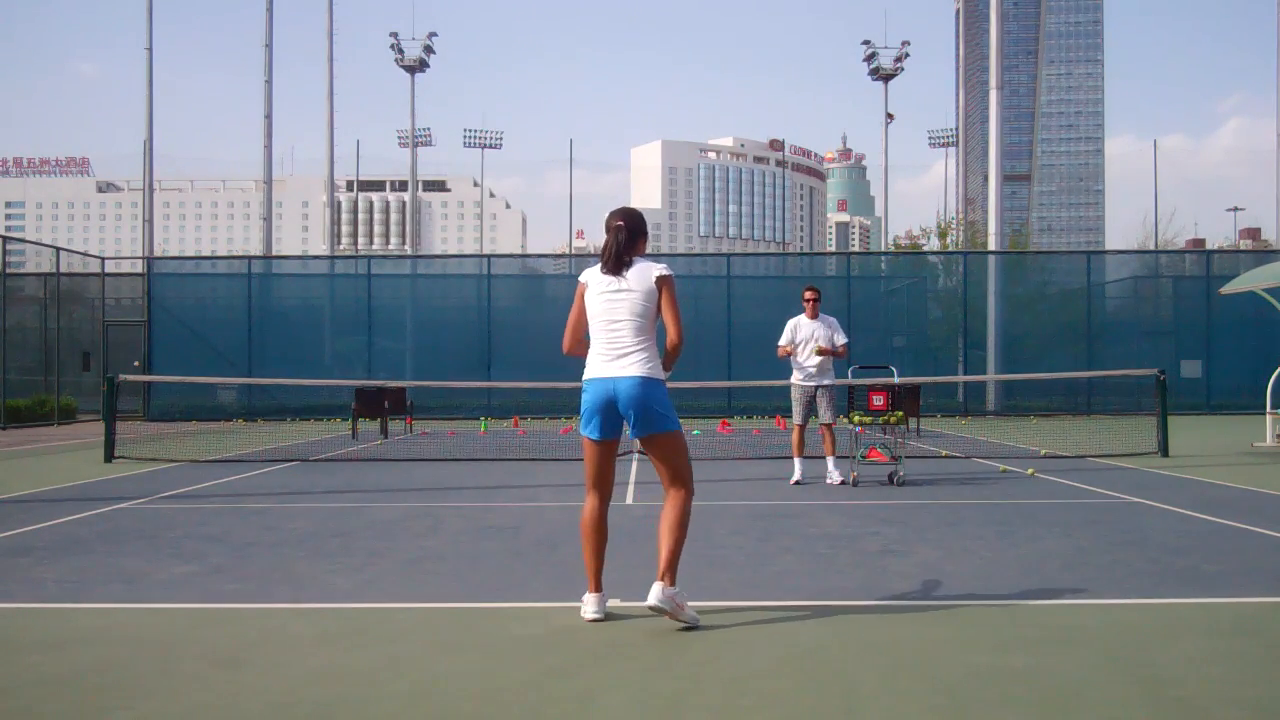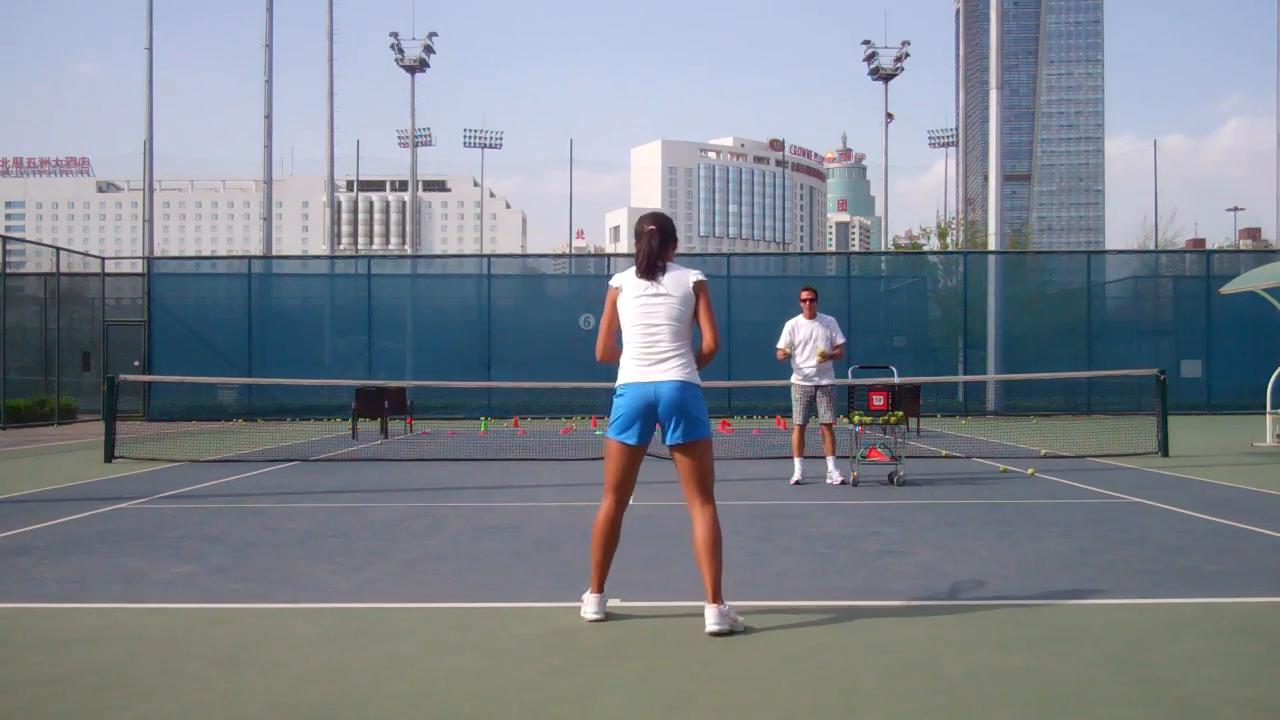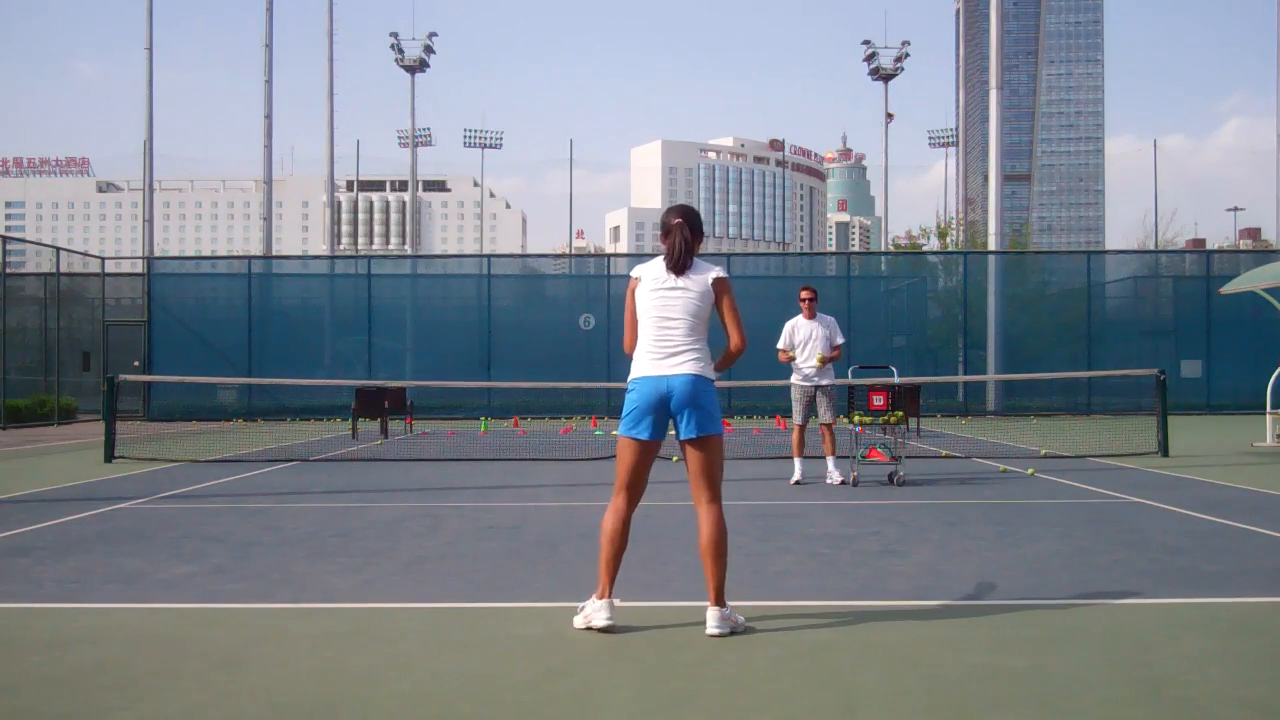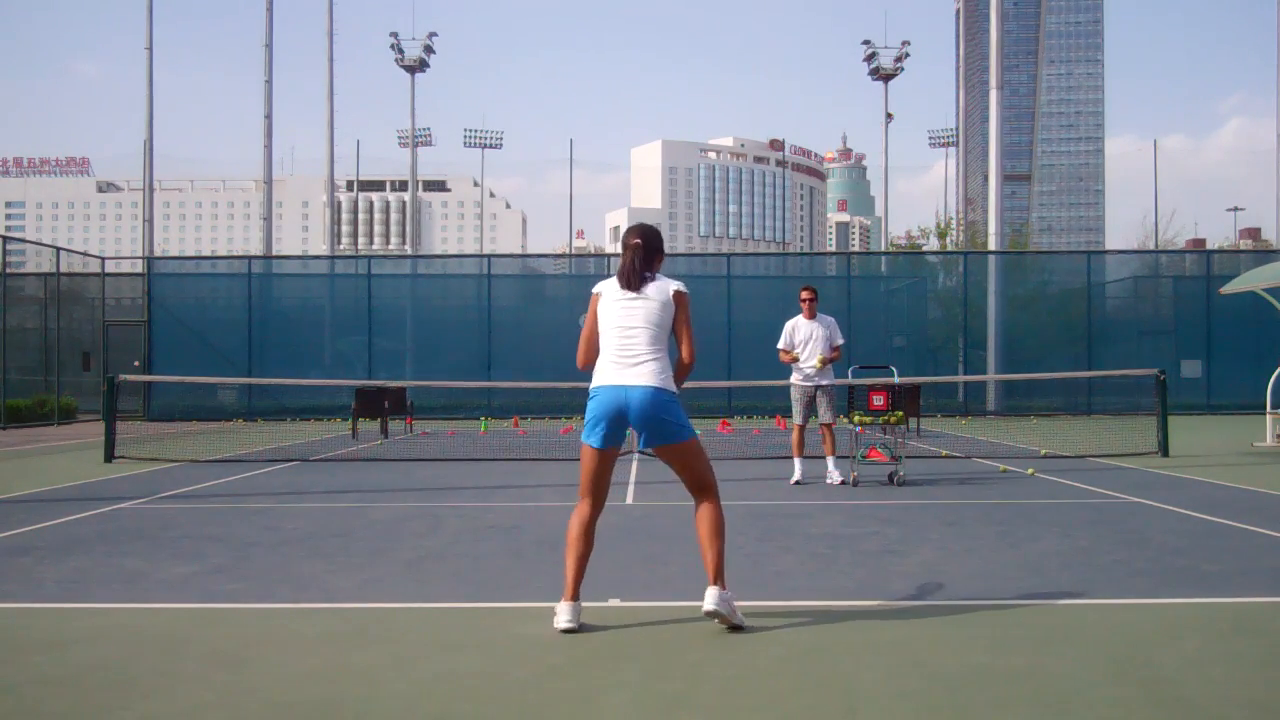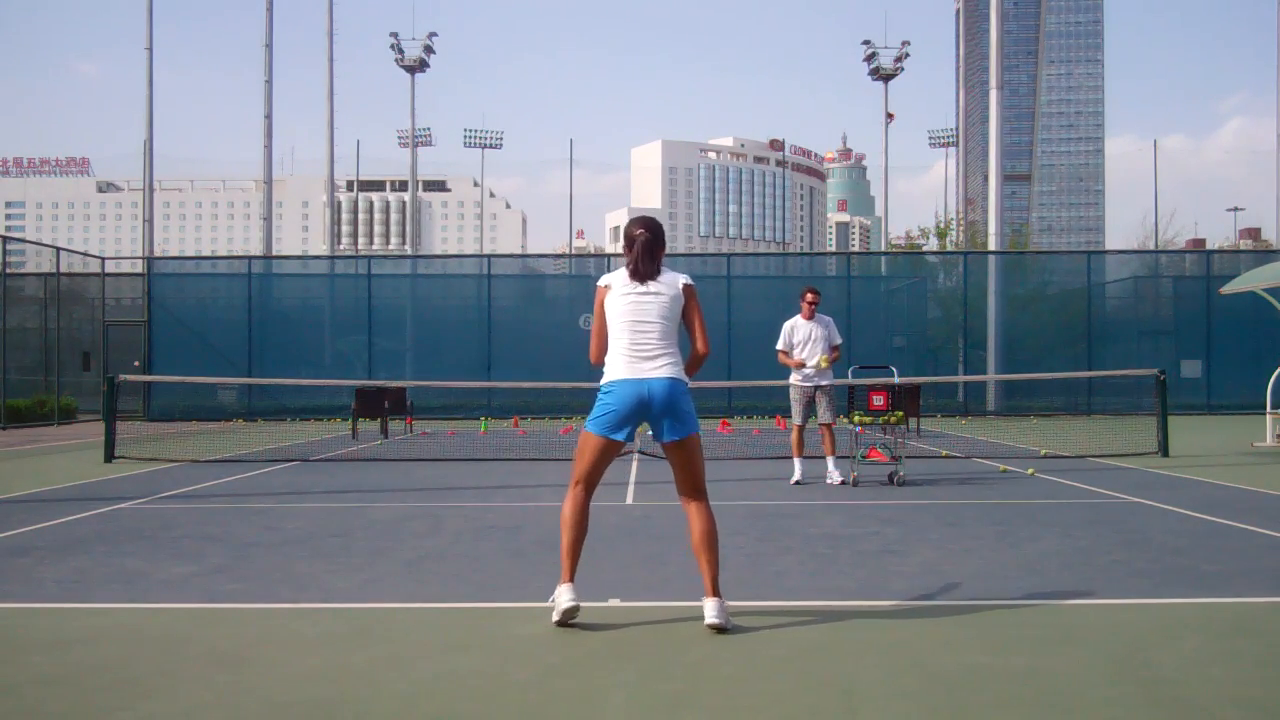
dt=0.4s
person 1, frame 1
left shoulder: (588, 278)
right shoulder: (657, 273)
left elbow: (570, 345)
right elbow: (675, 335)
left hip: (596, 384)
right hip: (642, 384)
left knee: (596, 496)
right knee: (679, 487)
left ankle: (594, 596)
right ankle: (665, 584)
person 1, frame 2
left shoulder: (620, 283)
right shoulder: (692, 279)
left elbow: (603, 352)
right elbow: (711, 343)
left hip: (632, 391)
right hip: (680, 391)
left knee: (613, 500)
right knee: (701, 503)
left ankle: (595, 596)
right ankle: (715, 607)
person 1, frame 3
left shoulder: (640, 275)
right shoulder: (714, 276)
left elbow: (630, 345)
right elbow: (737, 342)
left hip: (644, 385)
right hip: (693, 385)
left knee: (622, 500)
right knee: (708, 501)
left ankle: (602, 602)
right ankle: (717, 610)
person 1, frame 4
left shoulder: (601, 291)
right shoulder: (674, 290)
left elbow: (583, 360)
right elbow: (687, 357)
left hip: (604, 394)
right hip: (654, 396)
left knee: (587, 505)
right knee: (706, 493)
left ankle: (568, 605)
right ankle: (716, 590)
person 1, frame 5
left shoulder: (608, 283)
right shoulder: (681, 283)
left elbow: (596, 355)
right elbow: (702, 349)
left hip: (618, 389)
right hip: (669, 388)
left knee: (579, 488)
right knee: (695, 498)
left ankle: (567, 588)
right ankle: (713, 601)
person 2, frame 1
left shoulder: (831, 323)
right shoulder: (794, 323)
left elbow: (843, 350)
right elbow: (780, 351)
left wrist: (830, 352)
right wrist: (787, 351)
left hip: (825, 381)
right hip: (801, 381)
left knee: (827, 425)
right knee: (798, 425)
left ankle: (832, 470)
right ankle: (798, 471)
person 2, frame 2
left shoulder: (829, 322)
right shoulder: (792, 325)
left elbow: (840, 351)
right elbow: (781, 354)
left wrist: (829, 355)
right wrist: (782, 354)
left hip: (825, 381)
right hip: (801, 381)
left knee: (827, 425)
right knee: (799, 425)
left ankle: (832, 470)
right ankle: (798, 471)
person 2, frame 3
left shoulder: (829, 322)
right shoulder: (792, 325)
left elbow: (838, 351)
right elbow: (781, 353)
left wrist: (828, 358)
right wrist: (785, 357)
left hip: (825, 381)
right hip: (801, 381)
left knee: (827, 425)
right knee: (799, 426)
left ankle: (832, 470)
right ankle: (798, 471)
person 2, frame 4
left shoulder: (829, 322)
right shoulder: (792, 325)
left elbow: (838, 352)
right elbow: (782, 354)
left wrist: (828, 359)
right wrist: (788, 358)
left hip: (825, 381)
right hip: (800, 382)
left knee: (827, 426)
right knee: (798, 426)
left ankle: (832, 470)
right ankle: (798, 471)
person 2, frame 5
left shoulder: (827, 322)
right shoulder: (790, 325)
left elbow: (837, 350)
right elbow: (781, 355)
left wrist: (831, 359)
right wrist: (791, 362)
left hip: (824, 382)
right hip: (799, 382)
left knee: (827, 426)
right knee: (798, 426)
left ankle: (832, 471)
right ankle: (798, 471)
